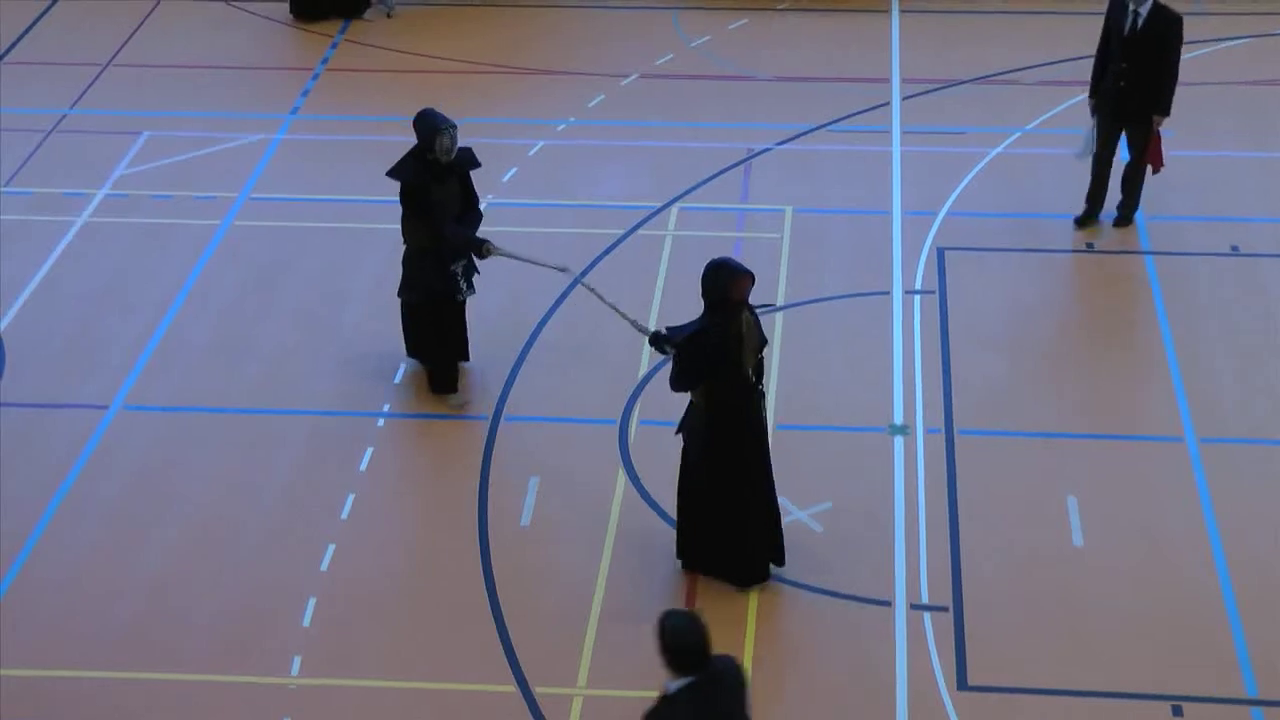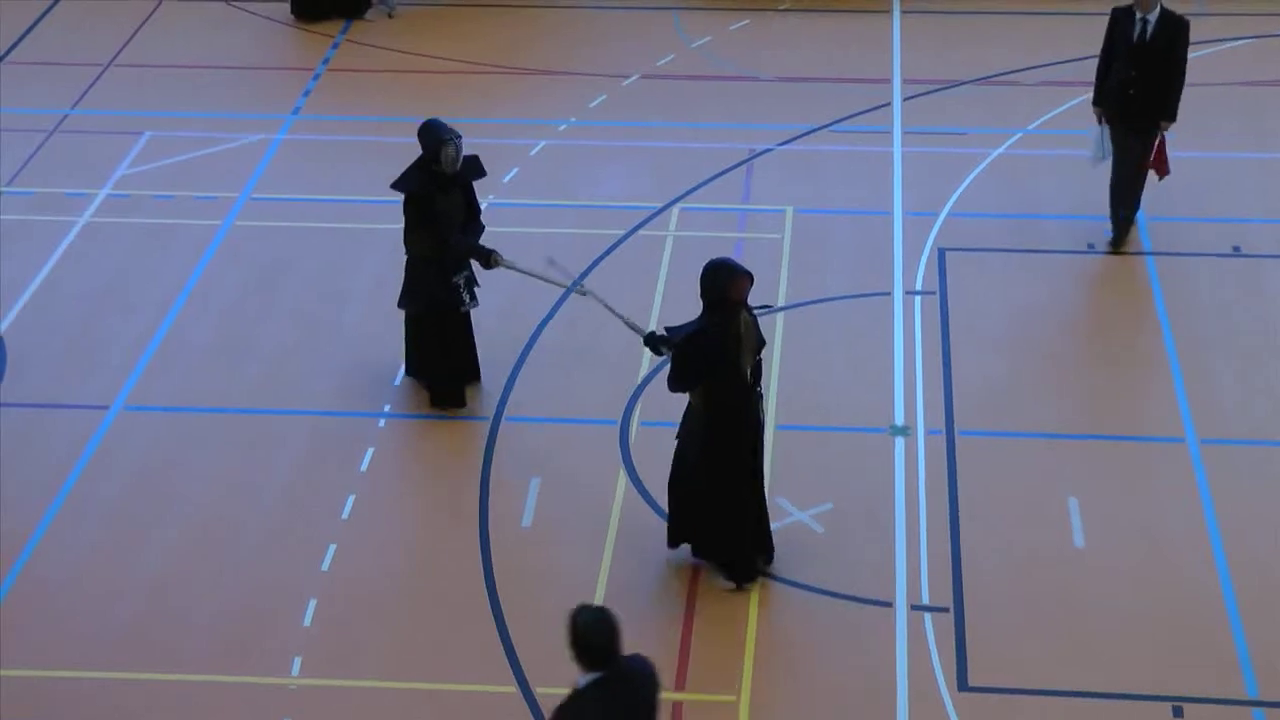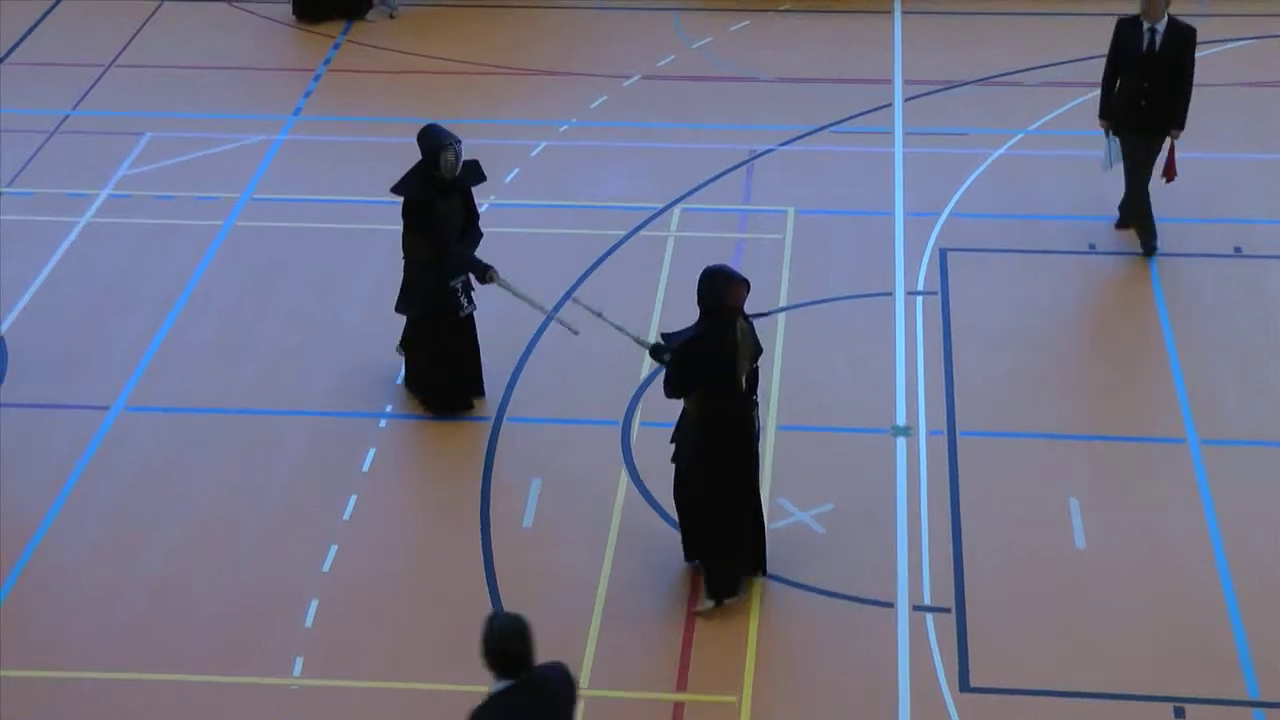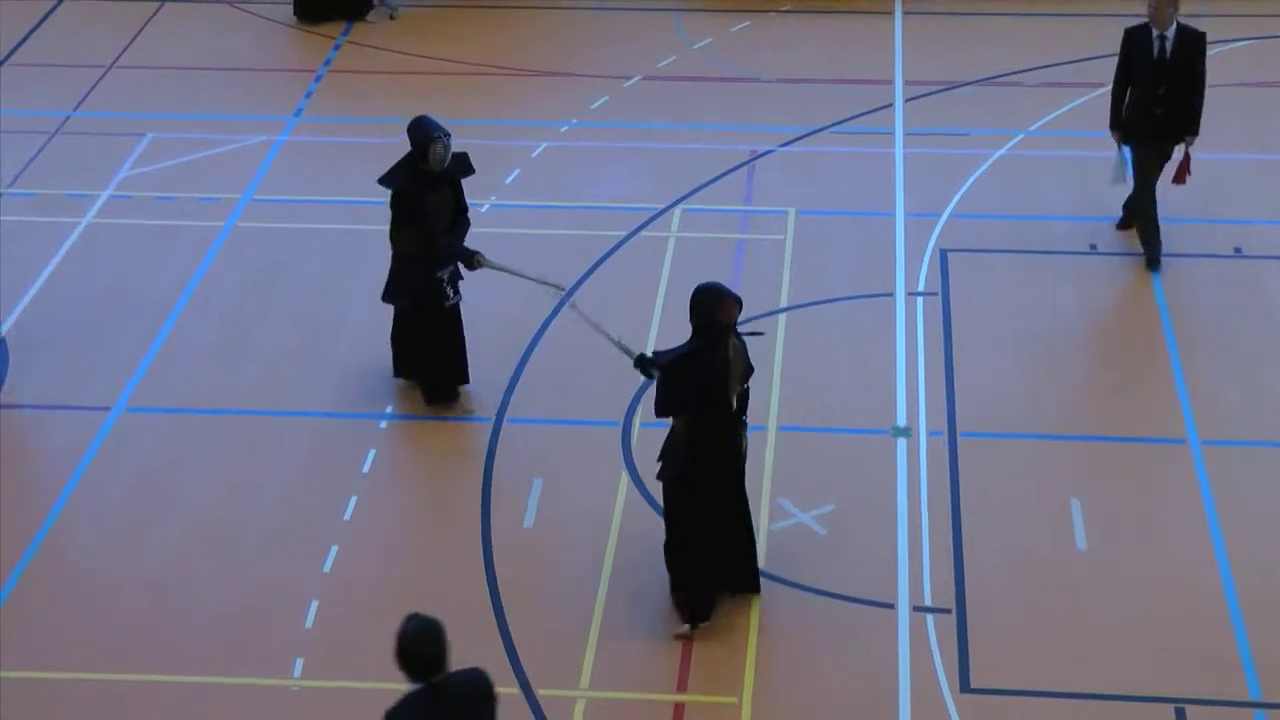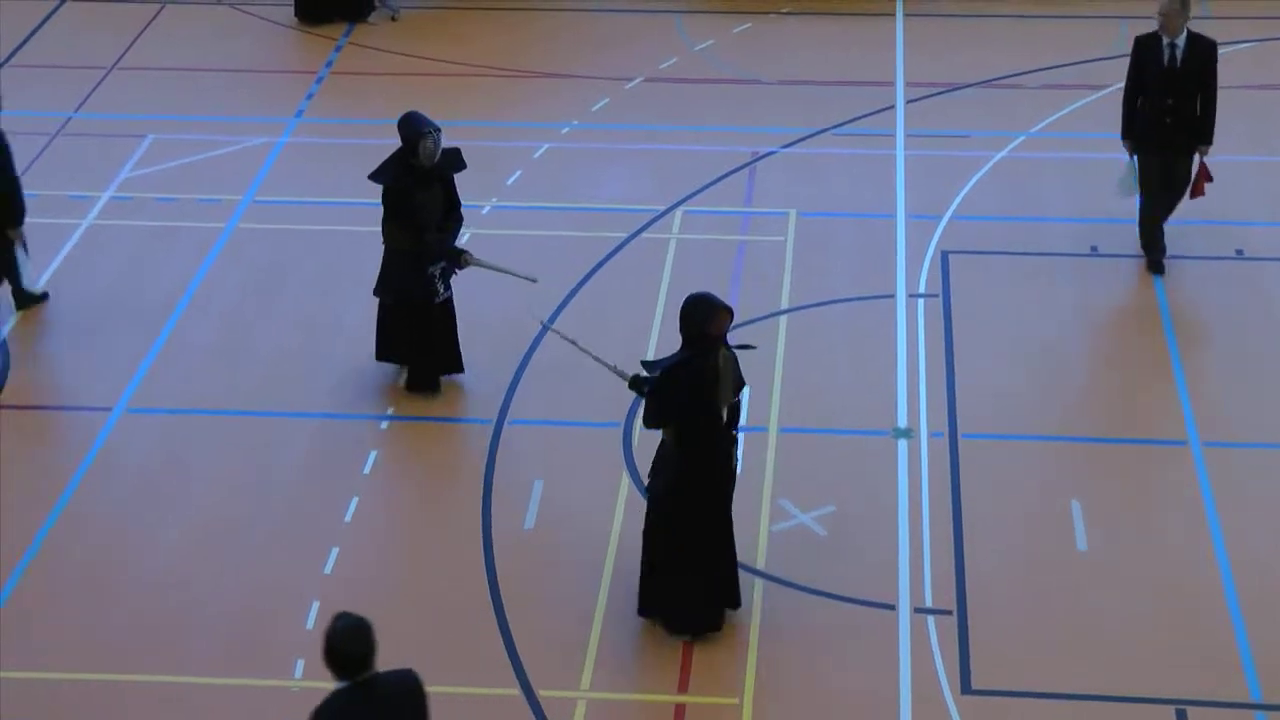
dt=0.2s
person 1, frame 1
left shoulder: (701, 335)
right shoulder: (746, 320)
left elbow: (680, 382)
left wrist: (672, 348)
right wrist: (676, 346)
left hip: (718, 422)
right hip: (746, 416)
left knee: (721, 490)
right knee: (748, 486)
left ankle: (742, 566)
right ankle: (752, 561)
person 1, frame 2
left shoulder: (700, 335)
right shoulder: (744, 321)
left elbow: (678, 382)
left wrist: (671, 349)
right wrist: (671, 346)
left hip: (716, 421)
right hip: (744, 416)
left knee: (720, 489)
right knee: (742, 485)
left ankle: (740, 565)
right ankle: (749, 555)
person 1, frame 3
left shoulder: (695, 342)
right shoulder: (741, 329)
left elbow: (673, 388)
left wrist: (669, 357)
right wrist: (673, 354)
left hip: (710, 429)
right hip: (740, 424)
left knee: (708, 503)
right knee: (737, 494)
left ankle: (721, 584)
right ankle: (743, 561)
person 1, frame 4
left shoulder: (686, 360)
right shoulder: (734, 348)
left elbow: (663, 407)
left wrist: (657, 371)
right wrist: (662, 369)
left hip: (698, 448)
right hip: (728, 443)
left knee: (690, 524)
right knee: (727, 512)
left ankle: (695, 607)
right ankle: (735, 577)
person 1, frame 5
left shoulder: (676, 371)
right shoulder: (725, 359)
left elbow: (653, 419)
left wrist: (649, 390)
right wrist: (654, 385)
left hip: (686, 463)
right hip: (719, 457)
left knee: (679, 537)
right knee: (711, 529)
left ankle: (693, 616)
right ankle: (714, 603)
person 2, frame 1
left shoulder: (458, 166)
right shoulder: (414, 178)
left elbow: (472, 208)
right elbow: (435, 225)
left wrist: (463, 237)
right wrist: (474, 243)
left hip: (454, 251)
right hip: (426, 255)
left knee: (451, 310)
right knee: (436, 317)
left ankle: (444, 375)
right ankle: (445, 383)
person 2, frame 2
left shoulder: (460, 177)
right shoulder: (419, 190)
left elbow: (474, 219)
right elbow: (442, 236)
left wrist: (467, 248)
right wrist: (483, 254)
left hip: (454, 261)
right hip: (428, 266)
left knee: (455, 322)
right knee: (438, 327)
right ankle: (447, 392)
person 2, frame 3
left shoulder: (459, 182)
right shoulder: (418, 196)
left elbow: (472, 225)
right elbow: (440, 244)
left wrist: (464, 255)
right wrist: (478, 268)
left hip: (452, 265)
right hip: (426, 270)
left knee: (457, 326)
right knee: (440, 330)
right ankle: (446, 397)
person 2, frame 4
left shoulder: (449, 174)
right shoulder: (406, 187)
left elbow: (461, 216)
right elbow: (427, 235)
left wrist: (453, 246)
right wrist: (465, 255)
left hip: (441, 257)
right hip: (414, 262)
left knee: (445, 317)
right knee: (424, 321)
right ankle: (437, 387)
person 2, frame 5
left shoulder: (441, 169)
right shoulder: (398, 182)
left elbow: (454, 212)
right elbow: (416, 230)
left wrist: (445, 243)
right wrist: (454, 253)
left hip: (434, 251)
right hip: (406, 257)
left knee: (439, 310)
right knee: (414, 314)
left ankle: (438, 367)
right ankle: (423, 377)
person 3, frame 1
left shoulder: (1169, 20)
left elbow: (1170, 68)
right elbow: (1103, 52)
left wrist: (1162, 110)
right wrist: (1094, 93)
left hip: (1144, 104)
right hip: (1111, 99)
left knee: (1138, 160)
right knee: (1103, 155)
left ankle: (1127, 210)
right ankle: (1092, 209)
person 3, frame 2
left shoulder: (1177, 26)
left elbow: (1177, 73)
right elbow: (1105, 60)
left wrist: (1169, 114)
right wrist: (1098, 100)
left hip: (1151, 109)
right hip: (1119, 105)
left knee: (1139, 166)
right knee: (1122, 166)
left ankle: (1127, 213)
right ankle: (1120, 227)
person 3, frame 3
left shoulder: (1184, 34)
right shoulder: (1125, 27)
left elbow: (1185, 82)
right elbow: (1111, 71)
left wrist: (1178, 122)
right wrist: (1105, 112)
left hip: (1159, 118)
right hip: (1127, 115)
left knee: (1141, 173)
right knee: (1136, 176)
left ankle: (1128, 212)
right ankle: (1148, 238)
person 3, frame 4
left shoulder: (1194, 39)
right shoulder: (1133, 36)
left elbow: (1196, 88)
right elbow: (1121, 82)
left wrist: (1192, 128)
right wrist: (1115, 124)
left hip: (1172, 124)
right hip: (1140, 124)
left knee: (1148, 180)
right knee: (1146, 184)
left ankle: (1131, 212)
right ankle: (1152, 248)
person 3, frame 5
left shoulder: (1205, 48)
right shoulder: (1143, 44)
left elbow: (1209, 95)
right elbow: (1131, 91)
left wrist: (1206, 138)
right wrist: (1127, 133)
left hip: (1185, 134)
right hip: (1149, 133)
left knee: (1176, 191)
right knee: (1151, 196)
left ankle: (1152, 229)
right ankle: (1154, 252)
